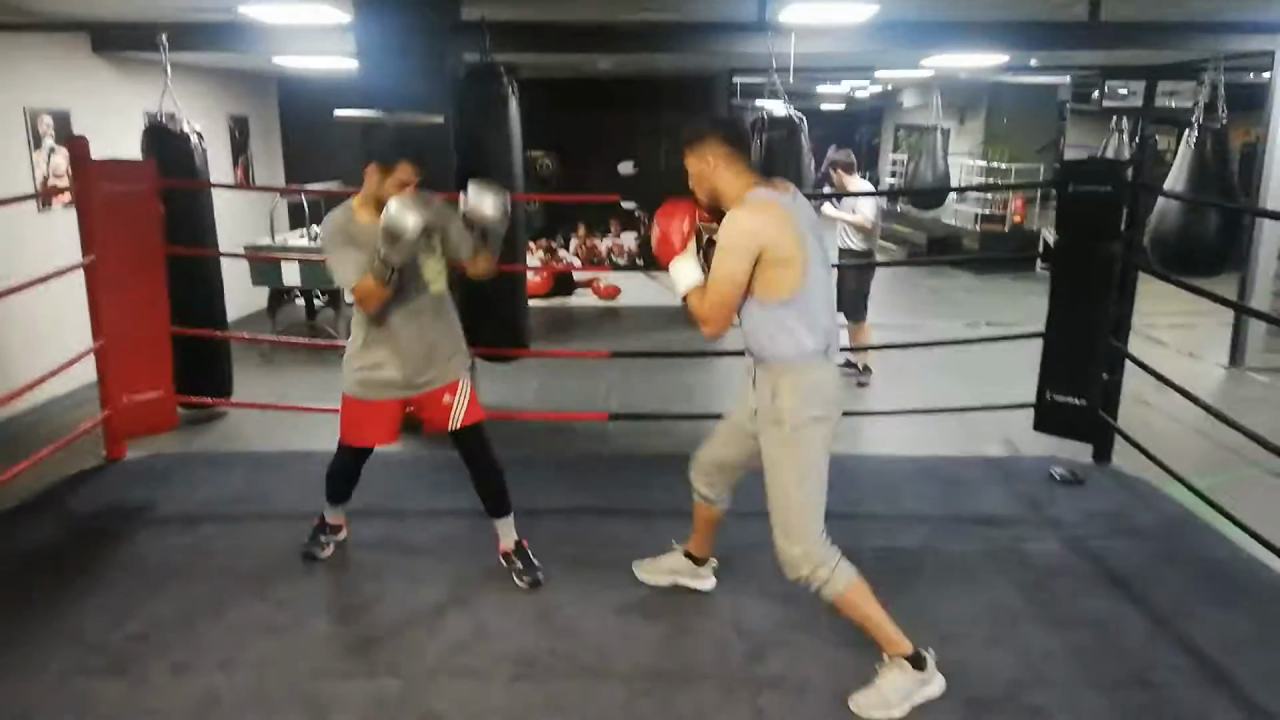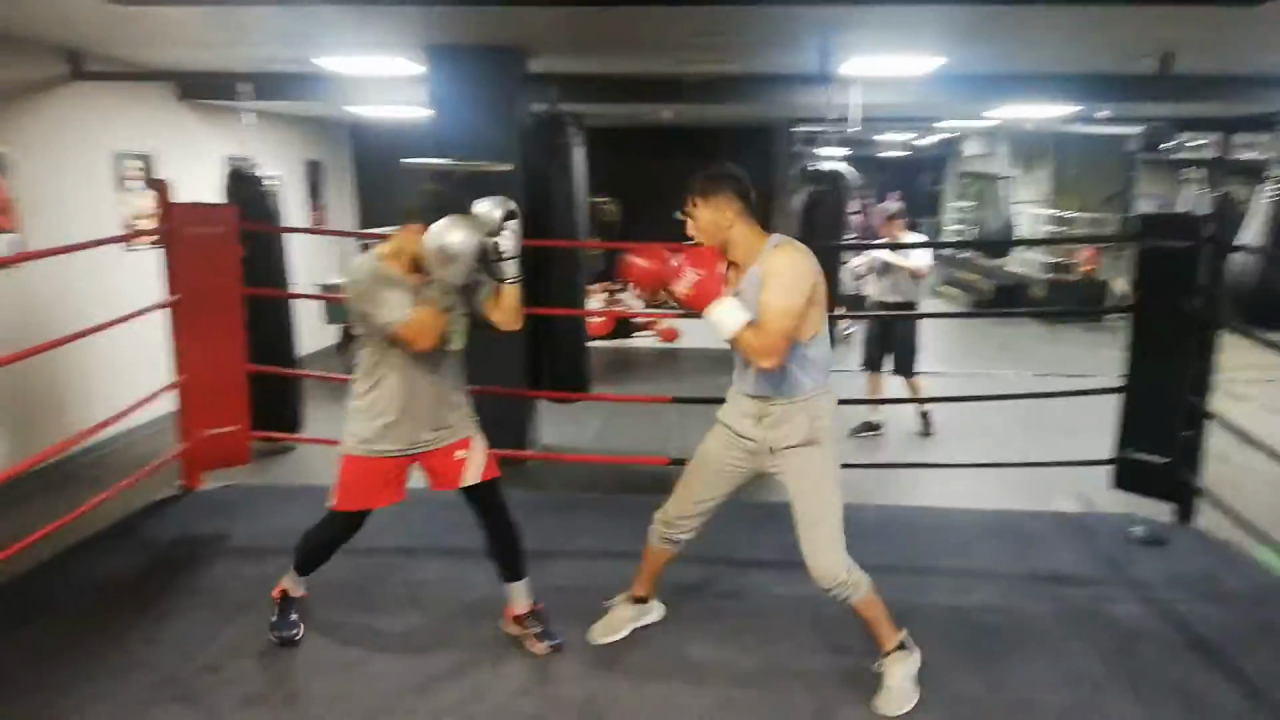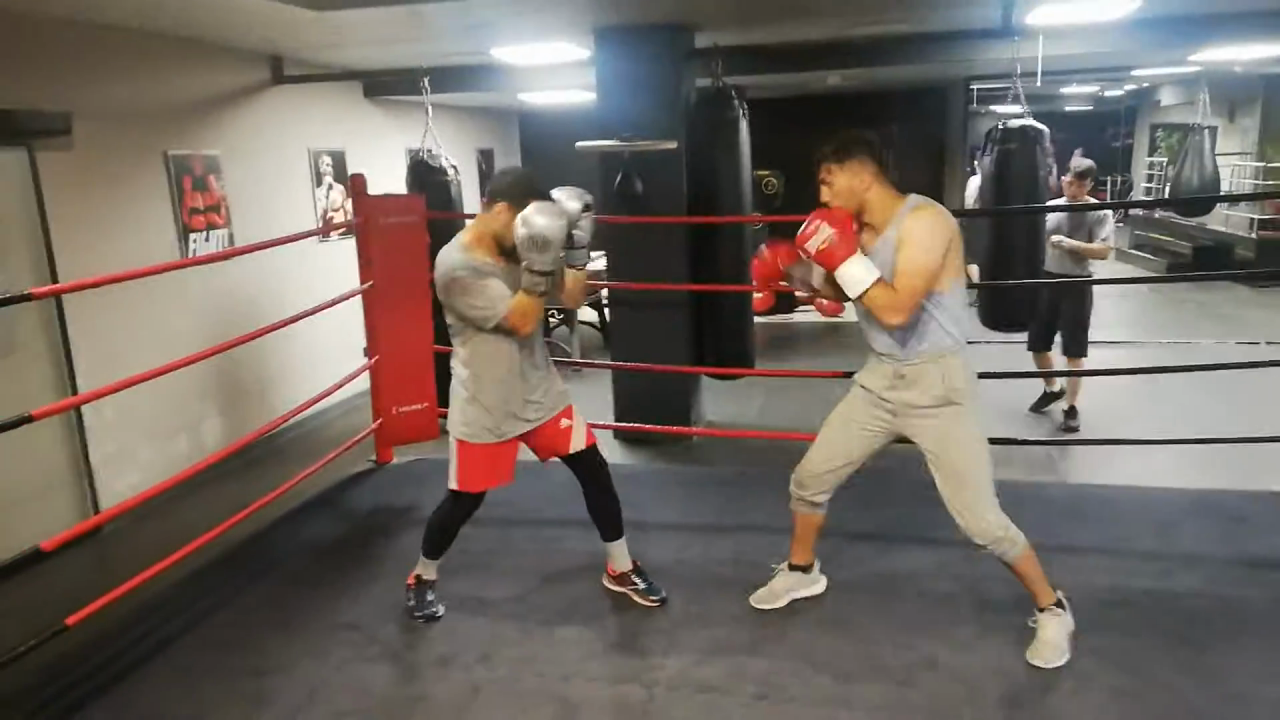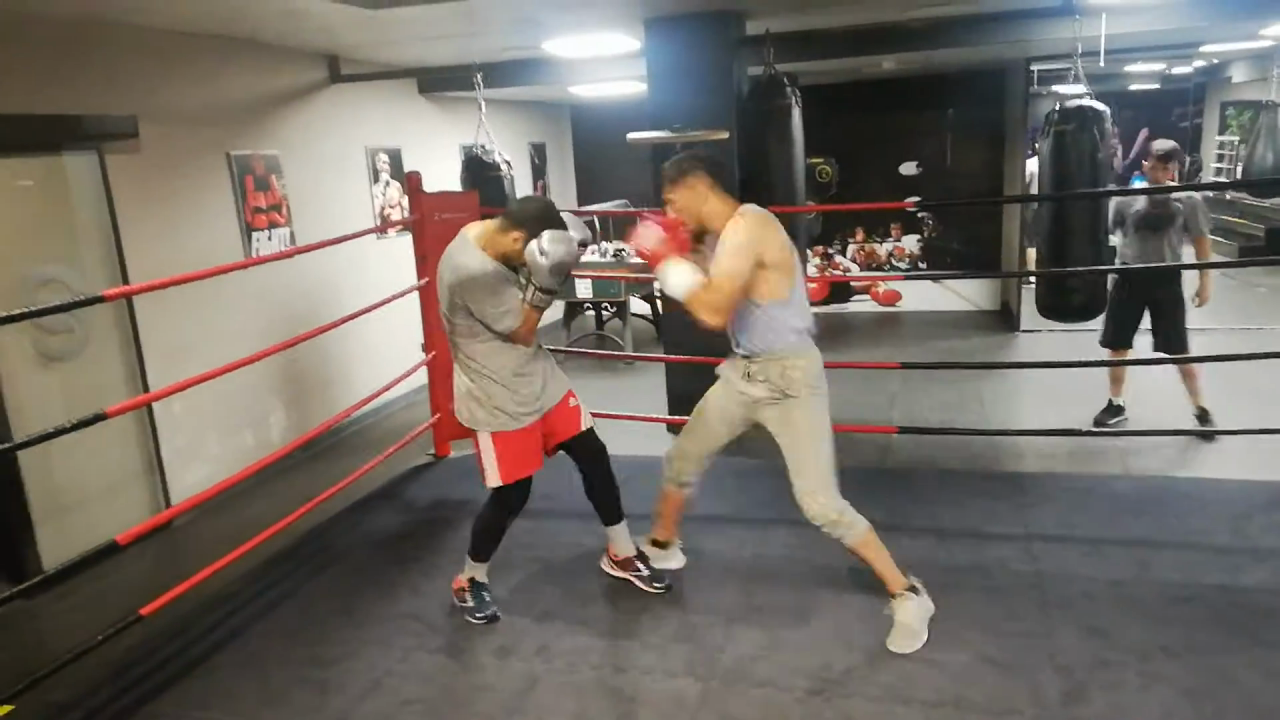
dt=1s
person 1, frame 1
left shoulder: (745, 223)
right shoulder: (781, 193)
left elbow: (712, 321)
left wrist: (680, 259)
left hip: (796, 389)
right hip: (773, 382)
left knee: (802, 552)
right knee: (709, 467)
left ankle: (910, 662)
right ankle: (695, 561)
person 1, frame 2
left shoulder: (788, 261)
right shoulder: (727, 259)
left elbow: (768, 352)
left wrist: (712, 299)
left hip: (800, 422)
right hip: (744, 414)
left knee: (828, 565)
right knee: (675, 519)
left ankle: (897, 652)
right ankle: (639, 600)
person 1, frame 3
left shoulder: (925, 221)
right shoulder: (865, 229)
left elbow: (894, 311)
right elbow: (840, 299)
left wrist: (842, 258)
right wrist: (807, 265)
left hip: (937, 385)
right hip: (880, 381)
left knee: (980, 520)
right knee: (809, 478)
left ankle: (1052, 607)
right ankle: (801, 570)
person 1, frame 4
left shoulder: (746, 228)
right shoulder: (735, 230)
left elbow: (714, 313)
right elbow: (727, 309)
left wrist: (670, 261)
right wrist: (678, 257)
left hip: (791, 378)
right hip: (745, 373)
left knee: (821, 505)
right knee: (682, 459)
left ankle: (908, 596)
right ankle: (660, 546)
person 2, frame 1
left shoulder: (435, 211)
right shoulder: (339, 228)
left elbow: (480, 268)
right elbow: (369, 303)
left wrist: (489, 229)
right wrist: (391, 254)
left hip: (440, 360)
right hip: (376, 367)
left knee: (476, 448)
right knee: (353, 452)
left ankle: (510, 544)
right ankle: (332, 521)
person 2, frame 2
left shoulder: (457, 264)
right shoulder: (368, 276)
left elbow: (508, 320)
right elbow: (422, 338)
left wrist: (505, 255)
right wrist: (444, 279)
left hip: (448, 420)
right hip: (382, 427)
left knee: (494, 508)
right knee: (343, 520)
left ankle: (521, 610)
right ankle: (290, 592)
person 2, frame 3
left shoulder: (520, 246)
right shoulder: (456, 265)
left elbow: (572, 298)
right elbow: (522, 322)
left wrist: (576, 244)
right wrist: (541, 261)
left hip: (541, 392)
right hip: (484, 407)
left knee: (595, 471)
right knee: (464, 500)
left ankle: (621, 569)
right ankle: (423, 577)
person 2, frame 4
left shoulder: (486, 237)
right shoulder: (473, 272)
right elbow: (524, 333)
left wrist: (540, 273)
right wrist: (544, 280)
left hip: (537, 378)
right hip: (497, 397)
left knee: (593, 454)
right knee: (510, 495)
left ankle: (622, 553)
right ankle: (471, 579)
person 3, frame 1
left shoulder: (865, 191)
right shoulder: (850, 191)
left elbow: (866, 222)
left wrist: (834, 213)
right wrist: (831, 201)
left hip: (859, 259)
right hip: (847, 256)
left knee: (858, 314)
right knee: (849, 312)
left ankle: (865, 365)
right ankle: (854, 359)
person 3, frame 2
left shoulder: (918, 242)
right shoulder: (878, 247)
left elbow: (922, 271)
right elbow: (858, 272)
left wrist: (891, 258)
right wrist: (854, 267)
left hip: (904, 311)
right hip: (878, 309)
left knee: (906, 370)
right knee: (872, 367)
left ankle: (923, 411)
right ankle: (874, 419)
person 3, frame 3
left shoulder: (1100, 213)
right shoulder: (1050, 207)
left elbow: (1103, 250)
left wrist: (1071, 244)
left hip: (1076, 286)
right hip: (1046, 282)
left knee: (1074, 351)
right knee: (1038, 346)
left ankle: (1071, 408)
right ankle: (1052, 389)
person 3, frame 4
left shoulder: (1188, 199)
right shoulder: (1126, 197)
left elbow: (1201, 241)
left wrist: (1205, 282)
left hip: (1166, 279)
right hip: (1129, 277)
left knee: (1178, 349)
right knee: (1118, 345)
left ankle: (1200, 408)
right ankle: (1116, 404)
